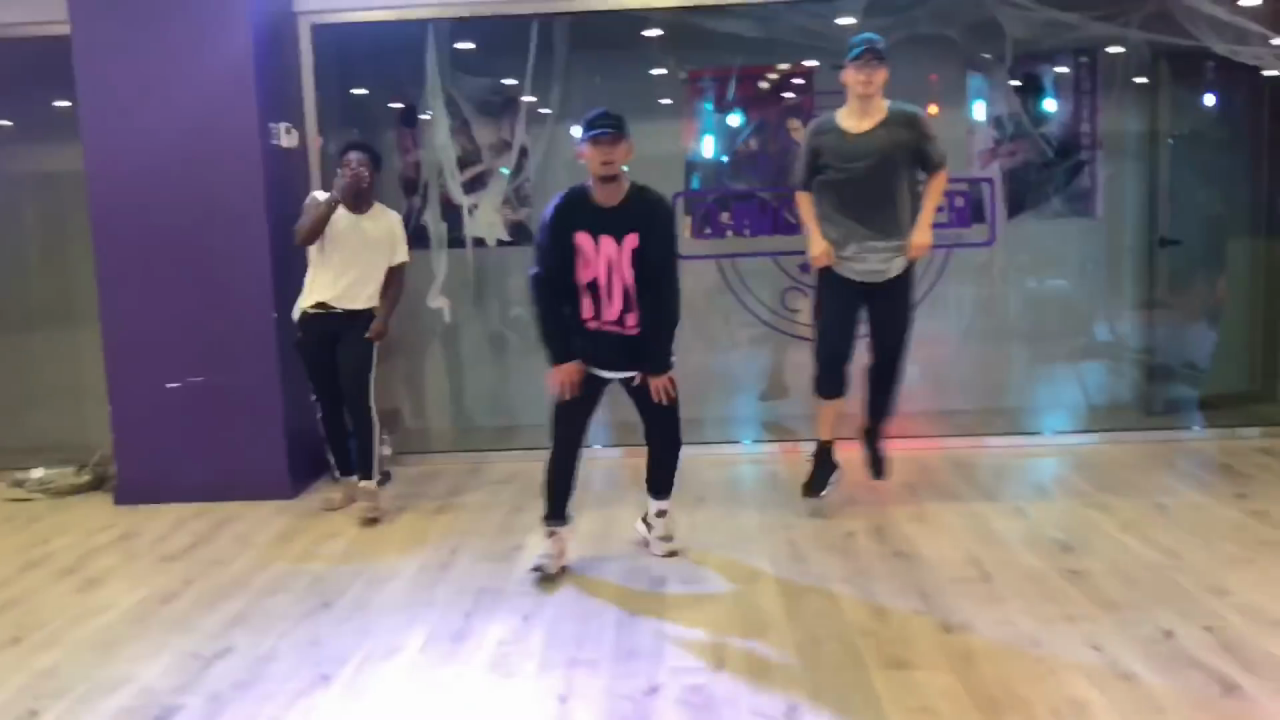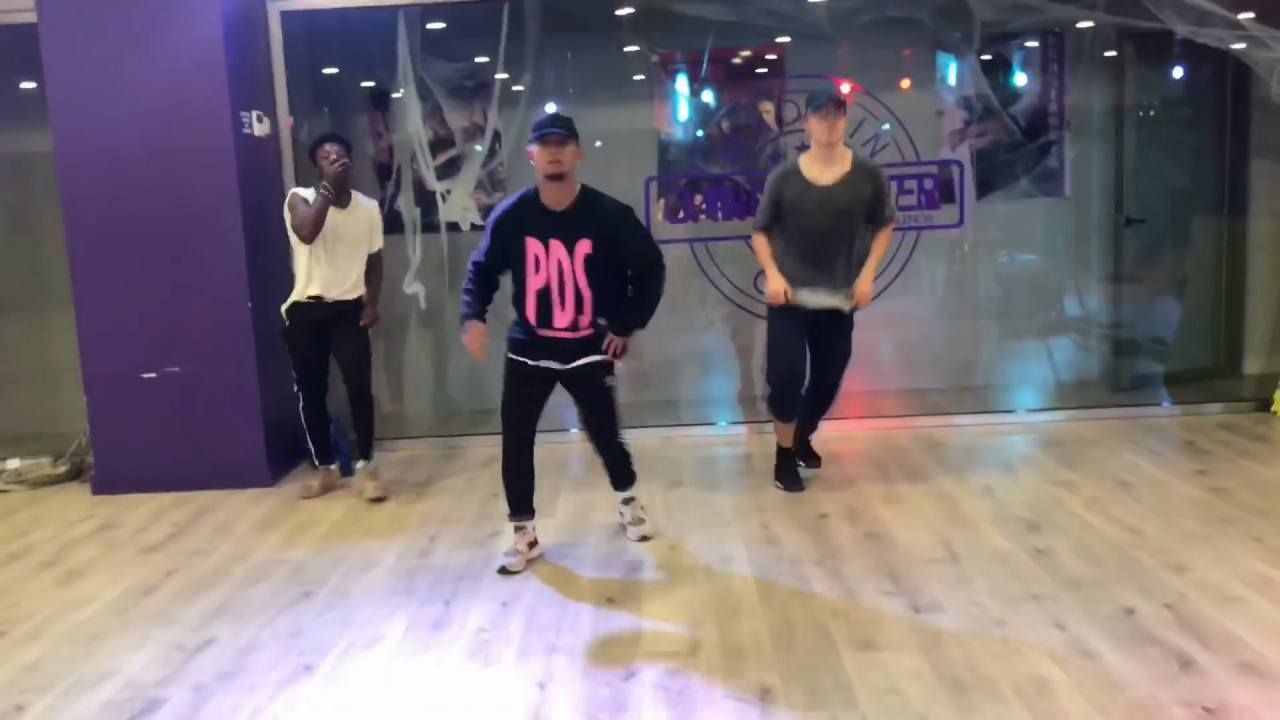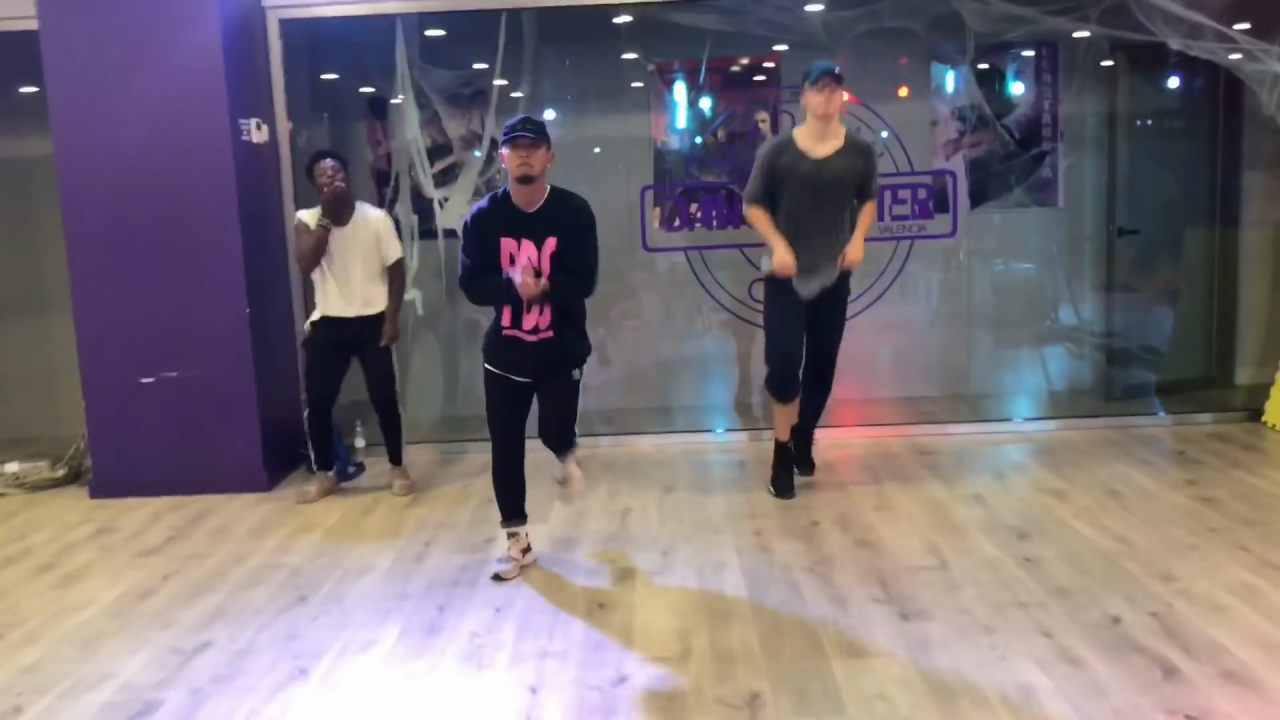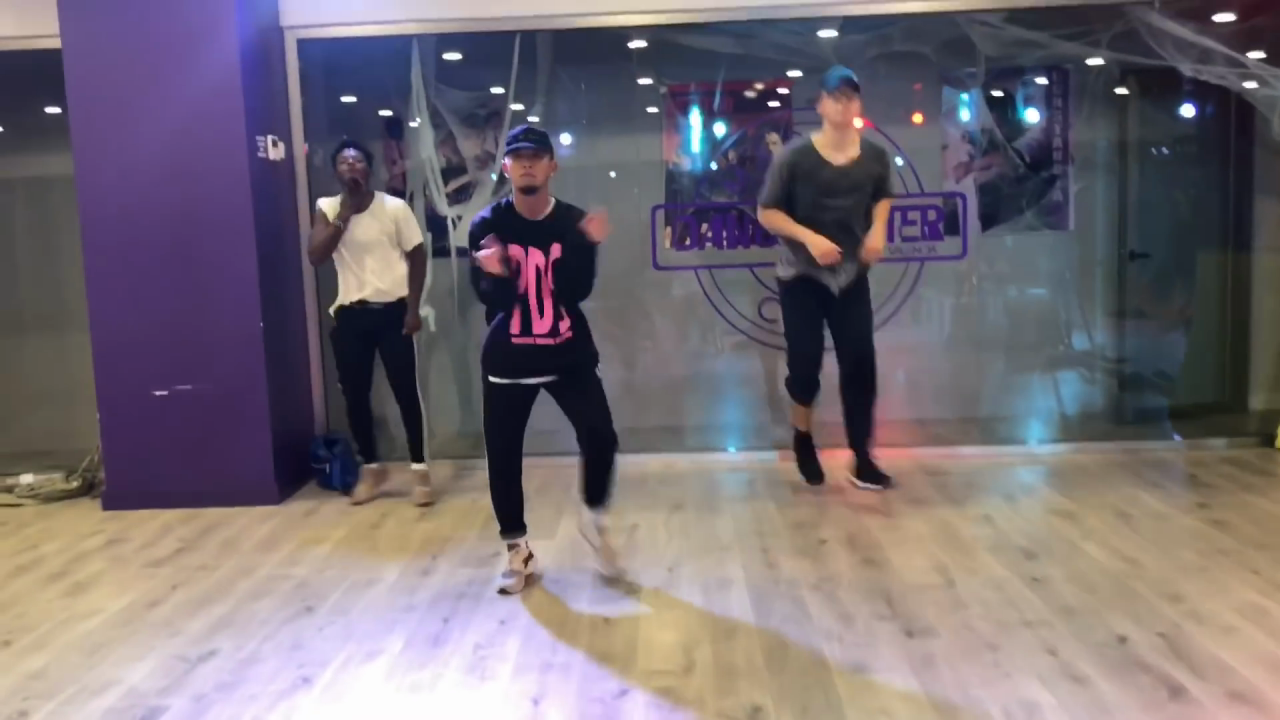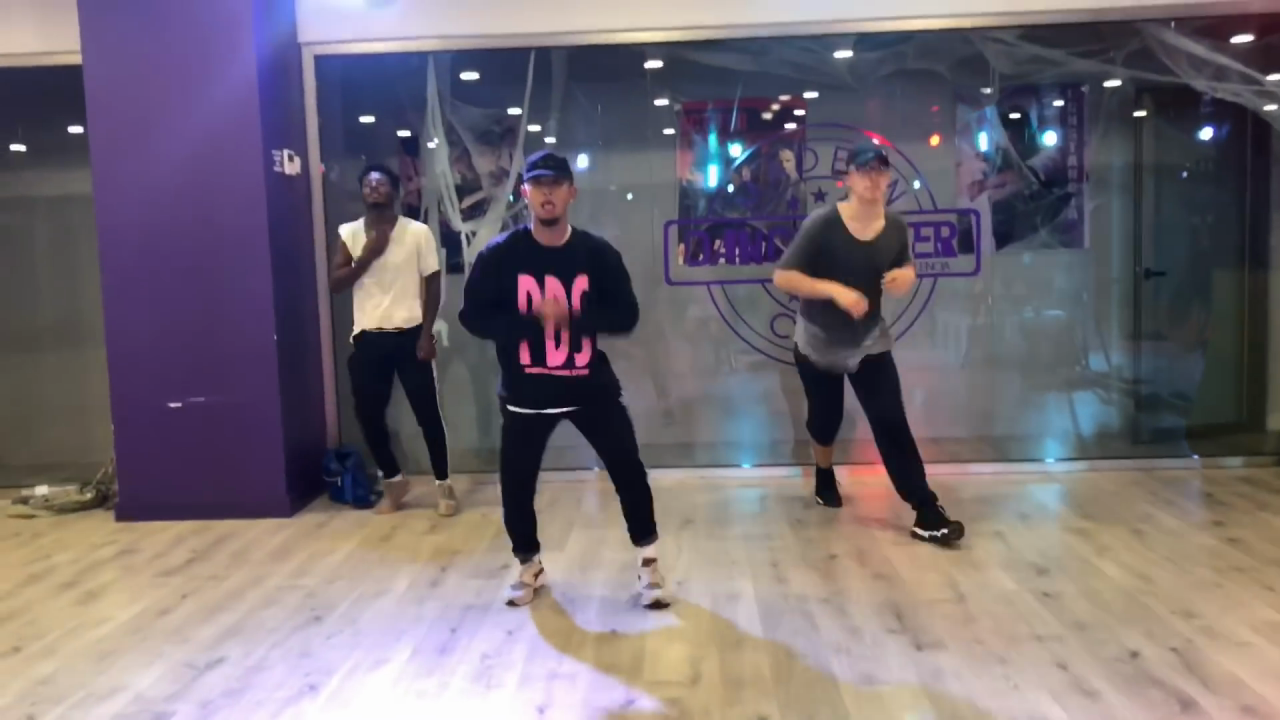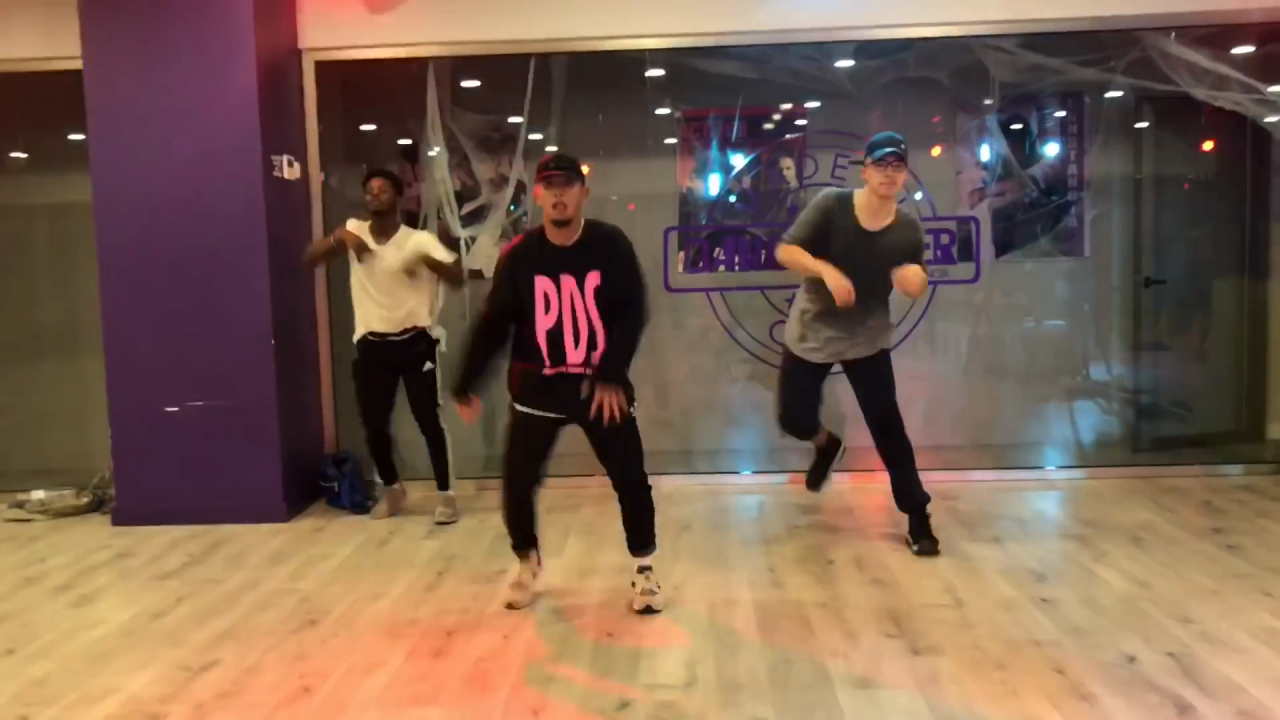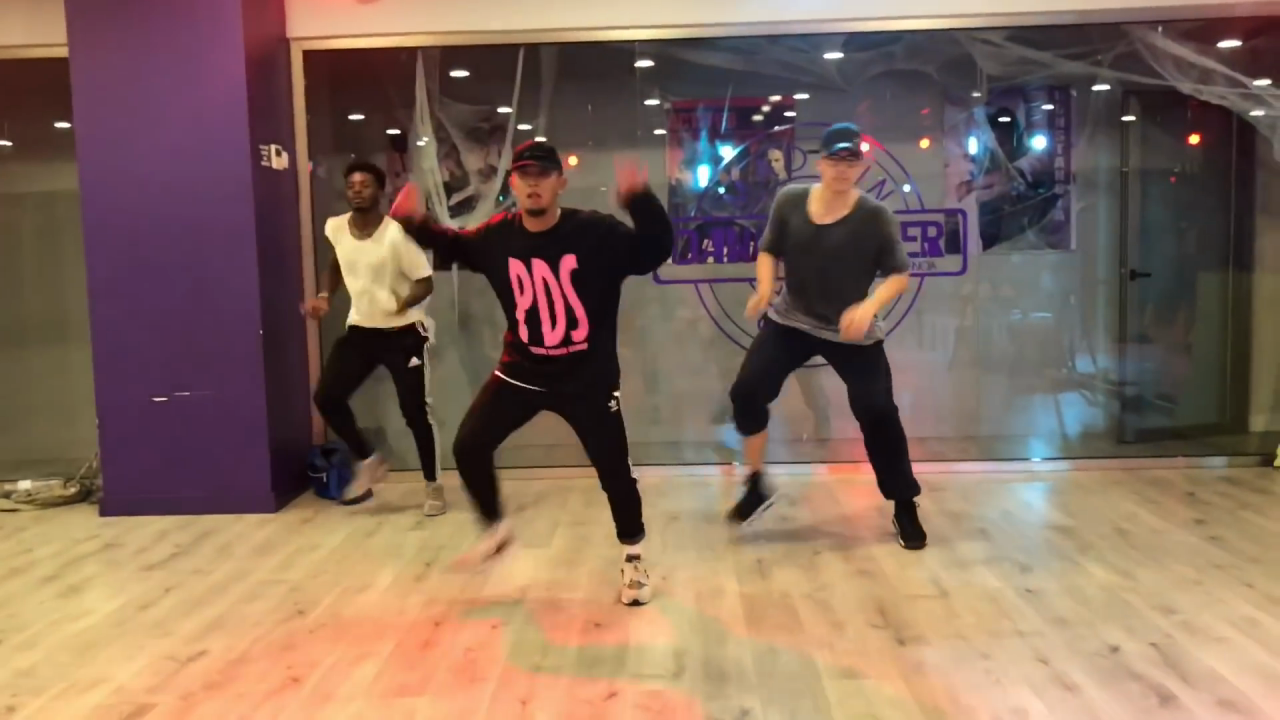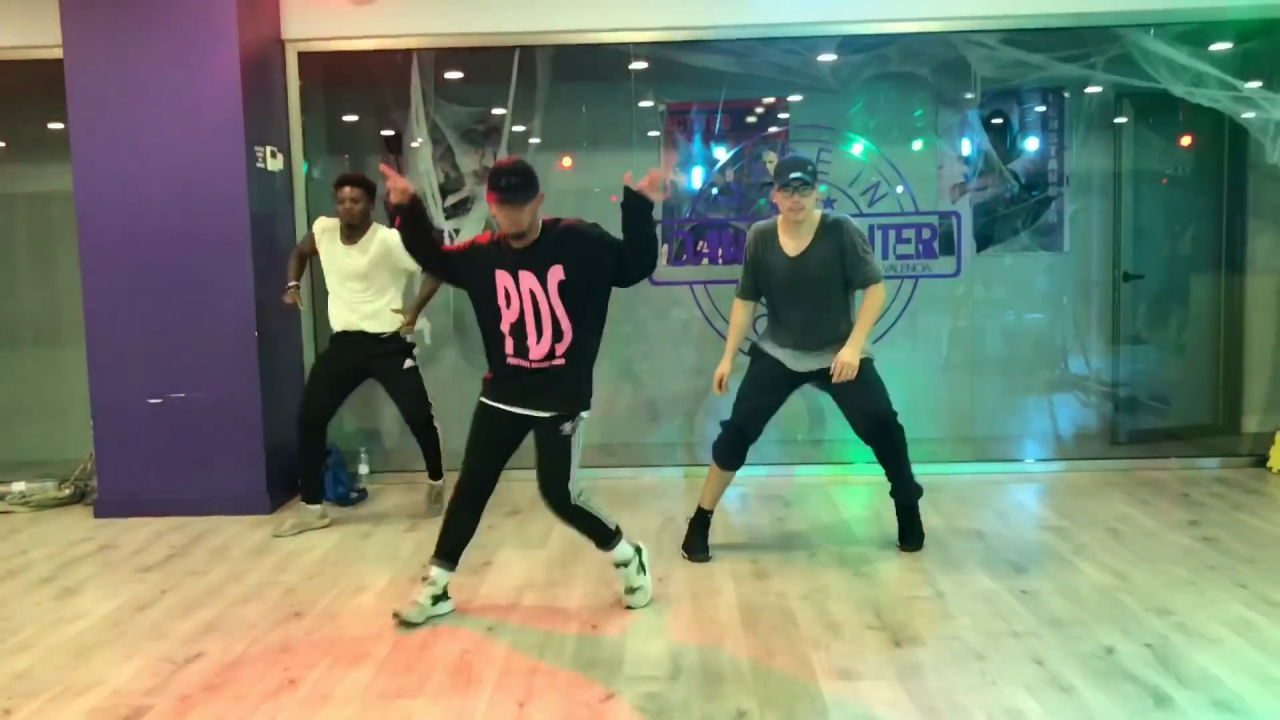
dt=0.2s
person 1, frame 1
left shoulder: (654, 210)
right shoulder: (564, 210)
left elbow: (662, 287)
right elbow: (546, 285)
left wrist: (659, 360)
right wrist: (561, 355)
left hip: (640, 346)
right hip: (581, 347)
left knee: (666, 434)
right knee: (565, 442)
left ankle: (656, 517)
right ankle: (556, 536)
person 1, frame 2
left shoulder: (610, 215)
right shoulder: (511, 215)
left elbow: (650, 270)
right elbow: (483, 270)
left wrist: (627, 326)
right wrist: (473, 315)
left hip: (590, 349)
right hip: (530, 348)
left knee: (605, 436)
right knee: (515, 439)
left ankle: (627, 502)
right ankle: (523, 533)
person 1, frame 3
left shoulder: (574, 212)
right shoulder: (484, 217)
left elbow: (582, 282)
right elbow: (474, 285)
left wrist: (541, 289)
right wrist: (514, 285)
left hip: (560, 350)
right hip: (505, 353)
left knee: (555, 432)
right knee: (506, 447)
left ankle: (564, 454)
right ankle: (516, 540)
person 1, frame 4
left shoulder: (575, 223)
right shoulder: (488, 224)
left elbow: (578, 289)
right elbow: (490, 294)
left wrist: (588, 245)
right wrist: (494, 271)
left hip: (569, 355)
right hip: (507, 359)
left knee: (601, 438)
right knee: (502, 459)
left ankle: (595, 519)
right ankle: (518, 552)
person 1, frame 5
left shoulder: (598, 253)
right shoulder: (500, 255)
left elbow: (625, 315)
right elbow: (473, 316)
left wrist: (573, 318)
right wrist: (535, 318)
left hip: (590, 386)
right hip: (527, 390)
left knee: (628, 470)
right knee: (516, 486)
left ankle: (647, 562)
right ankle: (529, 566)
person 1, frame 6
left shoulder: (609, 245)
right shoulder: (519, 256)
left elbow: (631, 315)
right elbow: (492, 326)
left wrist: (612, 376)
right wrist: (465, 386)
left hip: (601, 390)
right hip: (537, 392)
left knee: (631, 482)
right knee: (517, 485)
left ankle: (643, 570)
right ankle: (526, 560)
person 1, frame 7
left shoulder: (593, 231)
right shoulder: (497, 235)
left elbow: (652, 251)
right elbow: (450, 246)
left wrist: (639, 200)
right wrist: (415, 221)
left hip: (588, 376)
right hip: (522, 372)
left knee: (614, 471)
right knee: (469, 445)
left ankle: (632, 558)
right ankle: (495, 528)
person 1, frame 8
left shoulder: (579, 242)
right shoulder: (482, 253)
left elbow: (635, 266)
right elbow: (434, 258)
left wrist: (638, 206)
right wrist: (409, 209)
left hip: (563, 396)
right hip: (504, 393)
left knee: (560, 493)
right knee: (471, 487)
left ankle: (627, 556)
right ankle: (436, 585)
person 2, frame 1
left shoulder: (908, 122)
right shoulder: (821, 130)
left elbow: (937, 171)
right elbow: (803, 189)
left wrist: (924, 225)
right wrist: (814, 236)
left hip: (894, 258)
right hip: (838, 261)
left knee: (889, 355)
right knee: (831, 353)
left ankle: (873, 436)
right ankle: (824, 454)
person 2, frame 2
left shoulder: (867, 175)
right shoulder: (784, 176)
left elbow: (883, 225)
right elbow: (761, 232)
left wrist: (868, 274)
right wrist: (771, 275)
left hip: (838, 297)
right hip: (790, 297)
left knee: (826, 383)
right knee: (785, 378)
left ankle: (802, 439)
right ankle: (786, 457)
person 2, frame 3
left shoulder: (859, 151)
right shoulder: (777, 149)
left elbow: (868, 199)
right elbow: (753, 205)
left wrist: (857, 240)
right wrist: (777, 245)
left hip: (832, 274)
right hip: (786, 275)
left knee: (822, 365)
right knee: (784, 359)
left ankle: (803, 438)
right ankle: (782, 451)
person 2, frame 4
left shoulder: (874, 155)
right shoulder: (796, 155)
right elbow: (766, 212)
left wrist: (878, 231)
right wrist: (808, 238)
left hip: (851, 272)
right hip: (801, 272)
left knee: (860, 361)
right knee: (805, 362)
left ankle: (862, 458)
right ankle: (804, 441)
person 2, frame 5
left shoulder: (897, 229)
right shoulder: (822, 224)
right elbow: (783, 276)
left wrist: (905, 276)
right wrist: (834, 290)
left hip: (870, 341)
right hip: (819, 341)
left knee: (891, 422)
right knee: (824, 418)
left ankle: (927, 512)
right ankle: (824, 475)
person 2, frame 6
left shoulder: (907, 229)
right shoulder: (830, 205)
left elbow: (915, 284)
right elbow: (785, 250)
left wrist: (916, 278)
right wrist: (825, 270)
left hip: (867, 339)
right hip: (810, 330)
left knee: (886, 422)
right knee: (794, 417)
left ankle: (917, 517)
right ankle: (826, 444)
person 2, frame 7
left shoulder: (874, 216)
right shoulder: (790, 200)
left elbow: (900, 275)
right elbow: (767, 250)
left wrist: (870, 306)
right wrist: (764, 287)
left hip: (852, 330)
right hip: (791, 318)
left knee: (878, 413)
right knee: (747, 391)
left ankle: (905, 509)
right ankle: (756, 484)
person 2, frame 8
left shoulder: (841, 231)
right shoulder: (761, 236)
left elbow: (875, 287)
right elbow: (746, 296)
left wrist: (853, 346)
right wrist: (728, 355)
left hip: (838, 352)
right hip: (777, 351)
left knee: (879, 421)
right knee: (739, 429)
left ankle: (907, 508)
right ankle: (700, 521)
person 3, frame 1
left shoulder: (389, 220)
right shoulder: (321, 201)
left elbow: (395, 274)
right elbow: (303, 238)
left wrist: (383, 316)
right wrist: (335, 196)
left hip: (359, 318)
right hip: (316, 316)
left knee: (358, 397)
right knee: (329, 403)
left ankle: (369, 486)
right ankle: (348, 479)
person 3, frame 2
left shoulder: (368, 207)
right shoulder: (301, 198)
left elbow: (374, 260)
right elbow: (306, 234)
left wrist: (372, 302)
right wrist: (327, 187)
left hip: (349, 309)
right hip: (306, 309)
left knee: (359, 386)
right knee: (311, 393)
left ankle: (366, 467)
right ankle: (326, 468)
person 3, frame 3
left shoulder: (376, 219)
right shoulder: (306, 220)
left elbow: (395, 270)
right elbow: (307, 264)
left wrist: (392, 318)
right wrist: (326, 215)
left hip: (371, 322)
right hip: (328, 325)
left knee: (385, 400)
right knee: (317, 402)
left ankle: (398, 468)
right ankle: (324, 474)
person 3, frame 4
left shoulder: (395, 208)
right shoulder: (327, 208)
left elbow: (417, 257)
right elbow: (316, 256)
left wrist: (413, 307)
right wrist: (345, 211)
left hip: (393, 311)
right hip: (351, 313)
left knee: (406, 391)
right knee: (354, 394)
left ankle: (419, 470)
right ankle: (372, 469)
person 3, frame 5
left shoulder: (418, 232)
right shoulder: (349, 233)
left elbow: (432, 285)
right elbow: (336, 284)
left wrist: (427, 333)
right wrist: (367, 256)
left hip: (409, 336)
right hip: (369, 338)
left knee: (427, 412)
right knee: (368, 415)
left ankle: (444, 485)
right ankle: (393, 482)
person 3, frame 6
left shoulder: (418, 240)
right shoulder: (352, 232)
left elbow: (455, 274)
right elbow: (311, 256)
left wrist: (429, 263)
right wrist: (337, 242)
left hip: (414, 341)
right hip: (372, 343)
left knee: (428, 419)
right knee: (374, 423)
left ankle: (445, 494)
right ankle: (391, 489)
person 3, frame 7
left shoulder: (397, 236)
right shoulder: (334, 228)
left elbow: (425, 283)
left wrist: (403, 303)
right wrist: (323, 296)
left hip: (401, 331)
right hip: (359, 331)
left knee: (415, 412)
right knee: (327, 398)
left ankle: (432, 486)
right ankle: (367, 461)
person 3, frame 8
left shoulder: (388, 239)
right shoulder: (323, 231)
right elbow: (299, 251)
left wrist: (415, 310)
right wrist: (293, 285)
left hip: (387, 343)
right hip: (344, 342)
left knee: (419, 415)
right knee: (309, 416)
left ankle: (436, 484)
right ankle: (311, 507)
